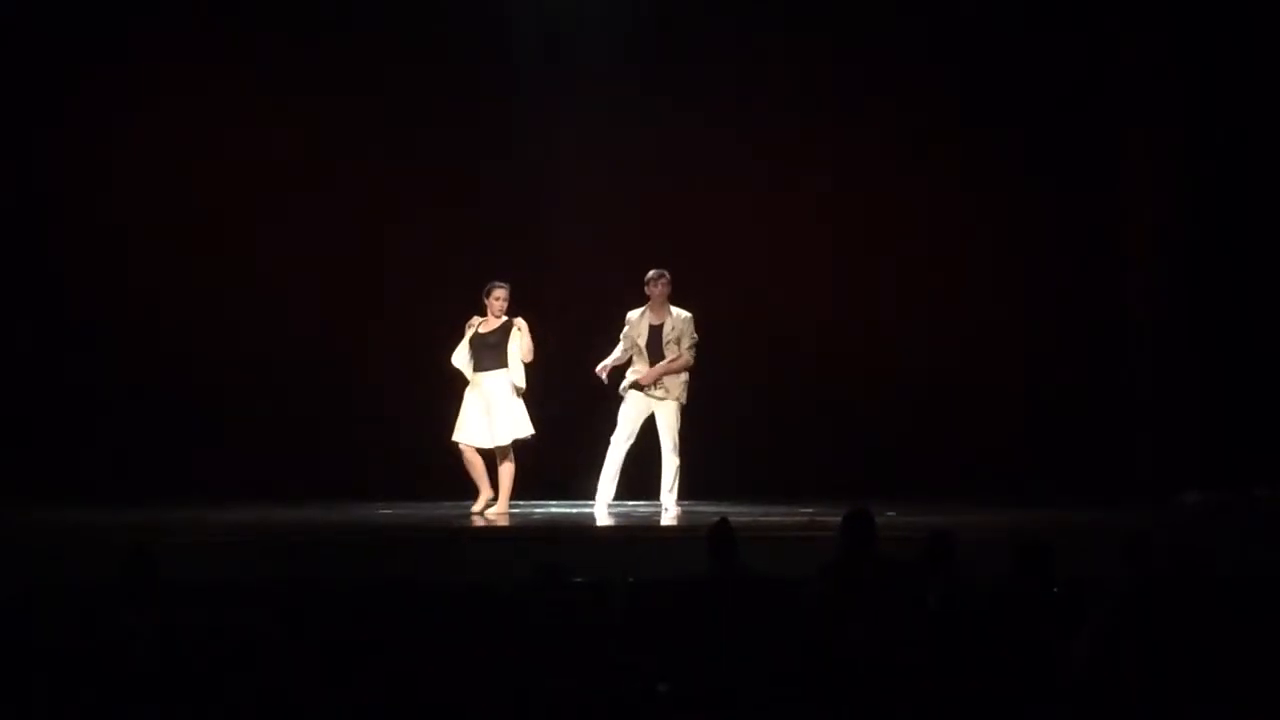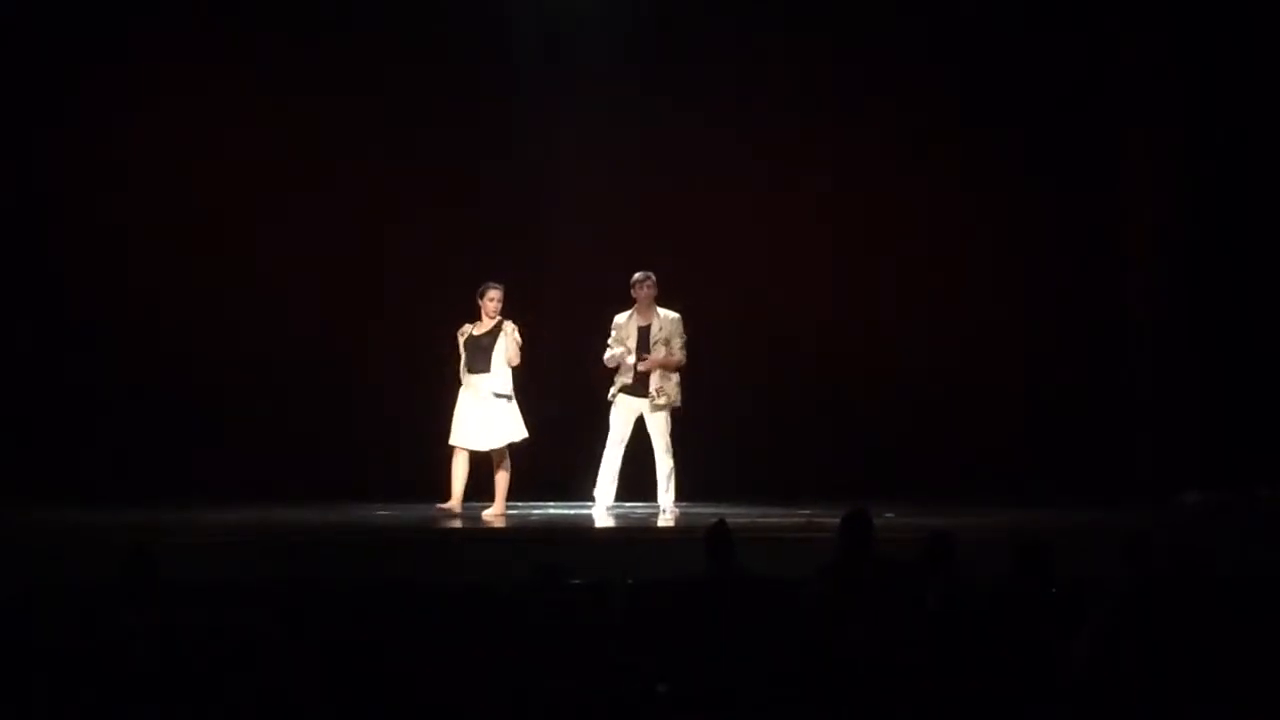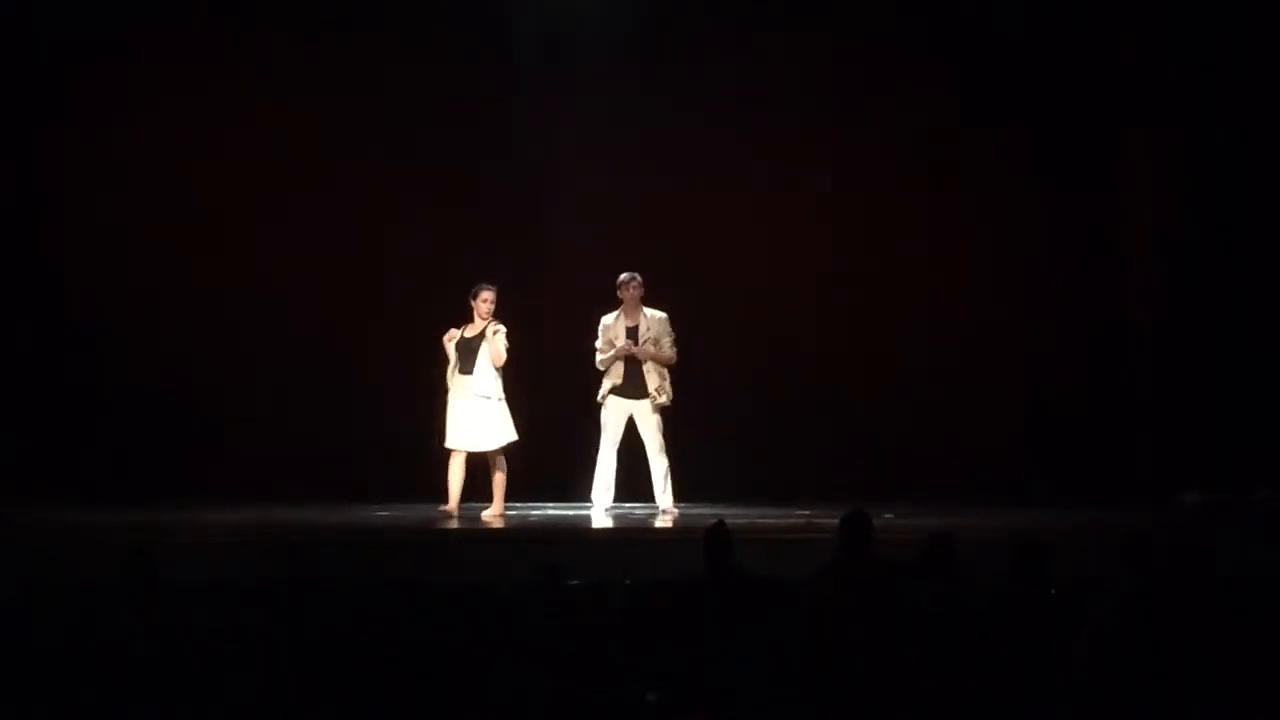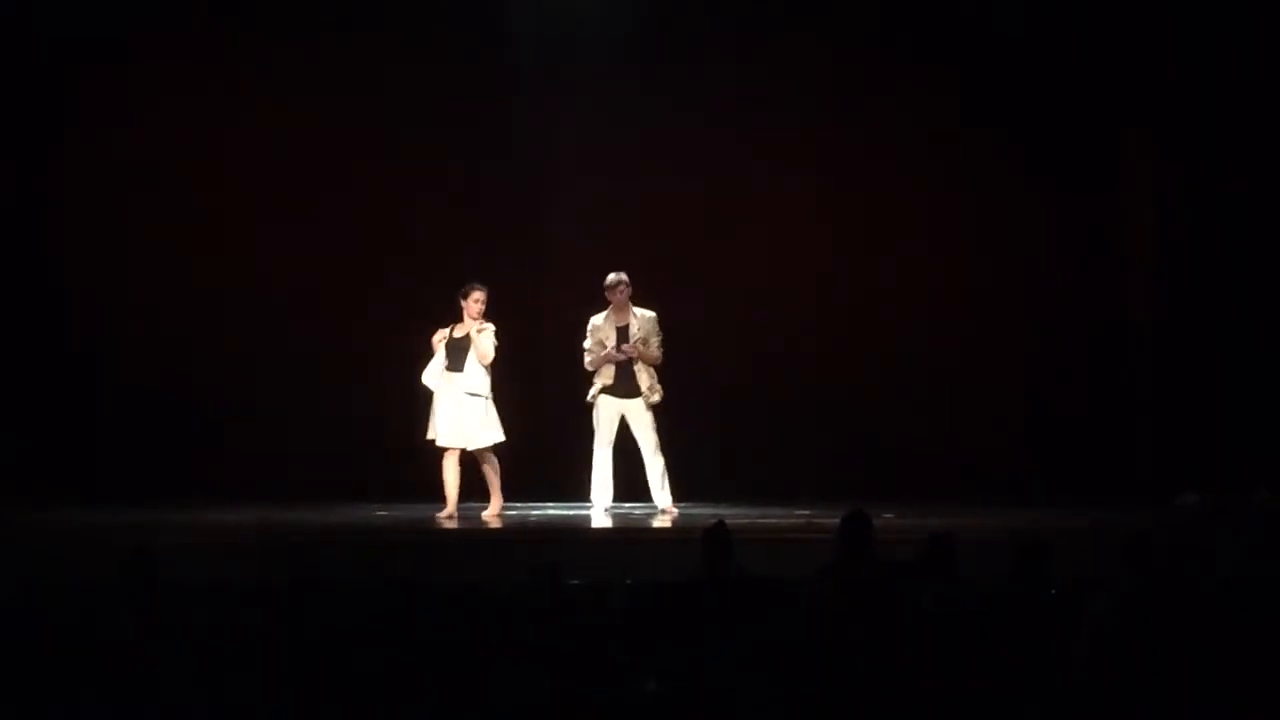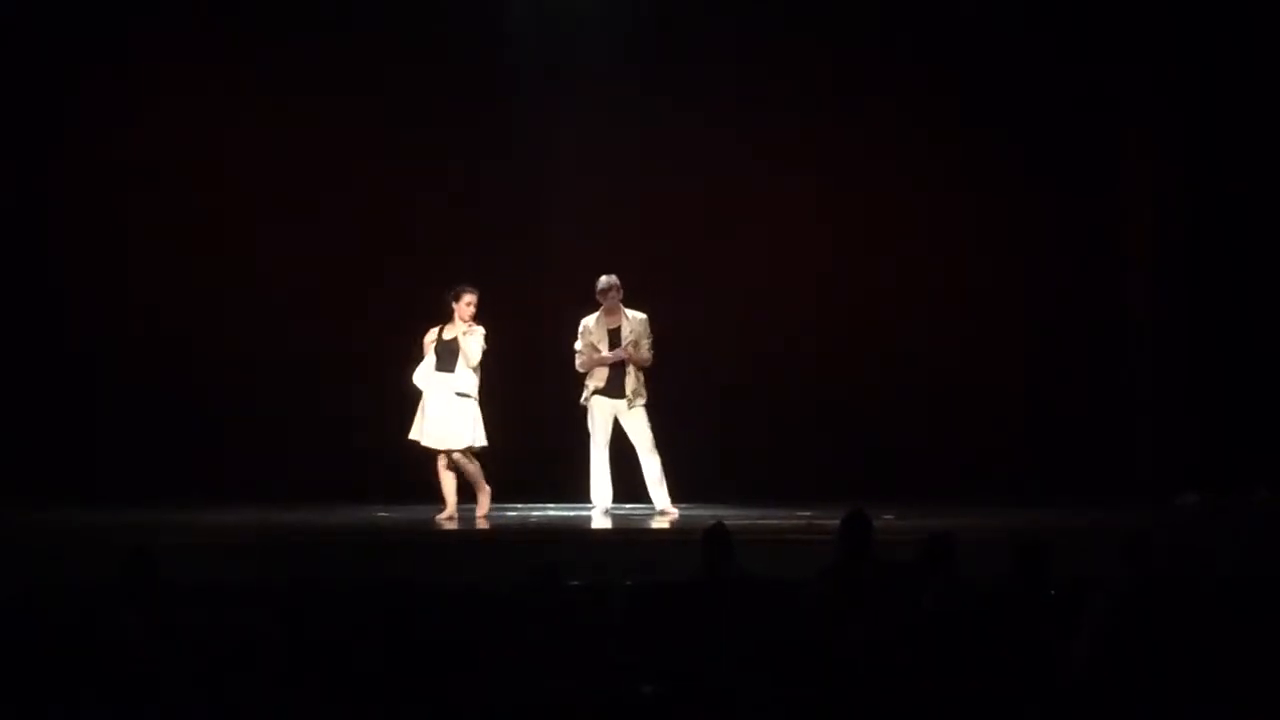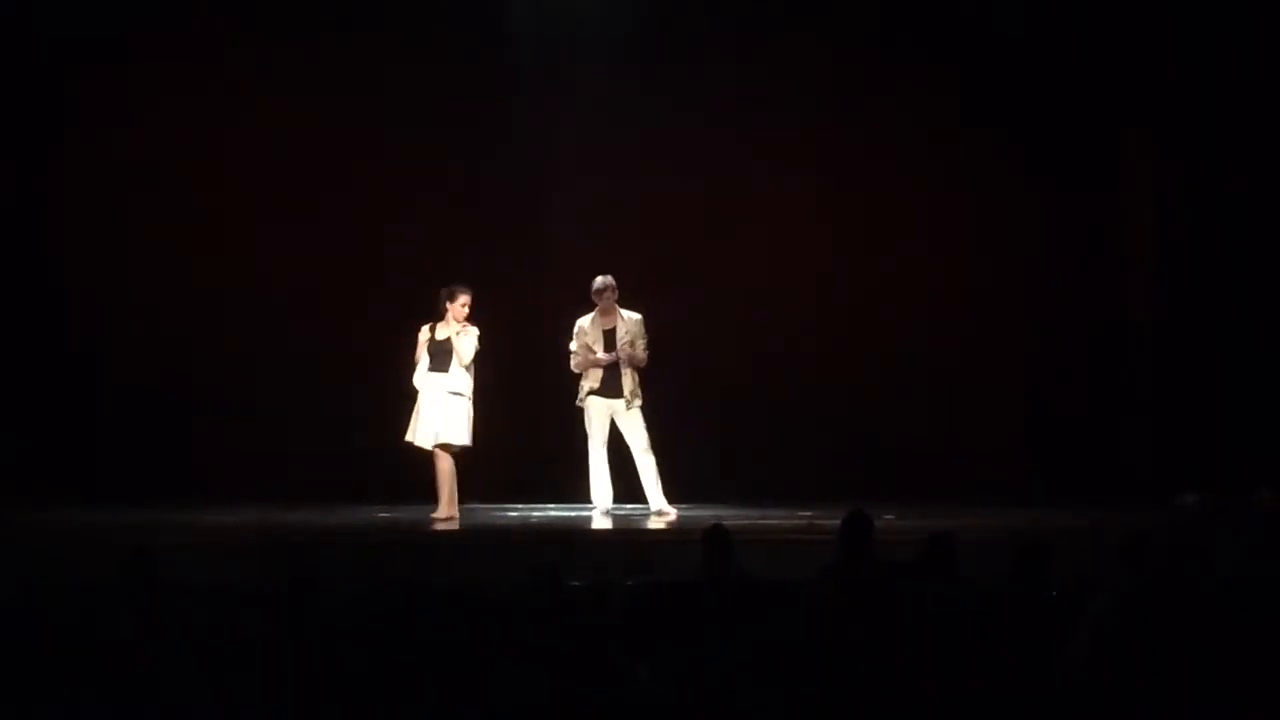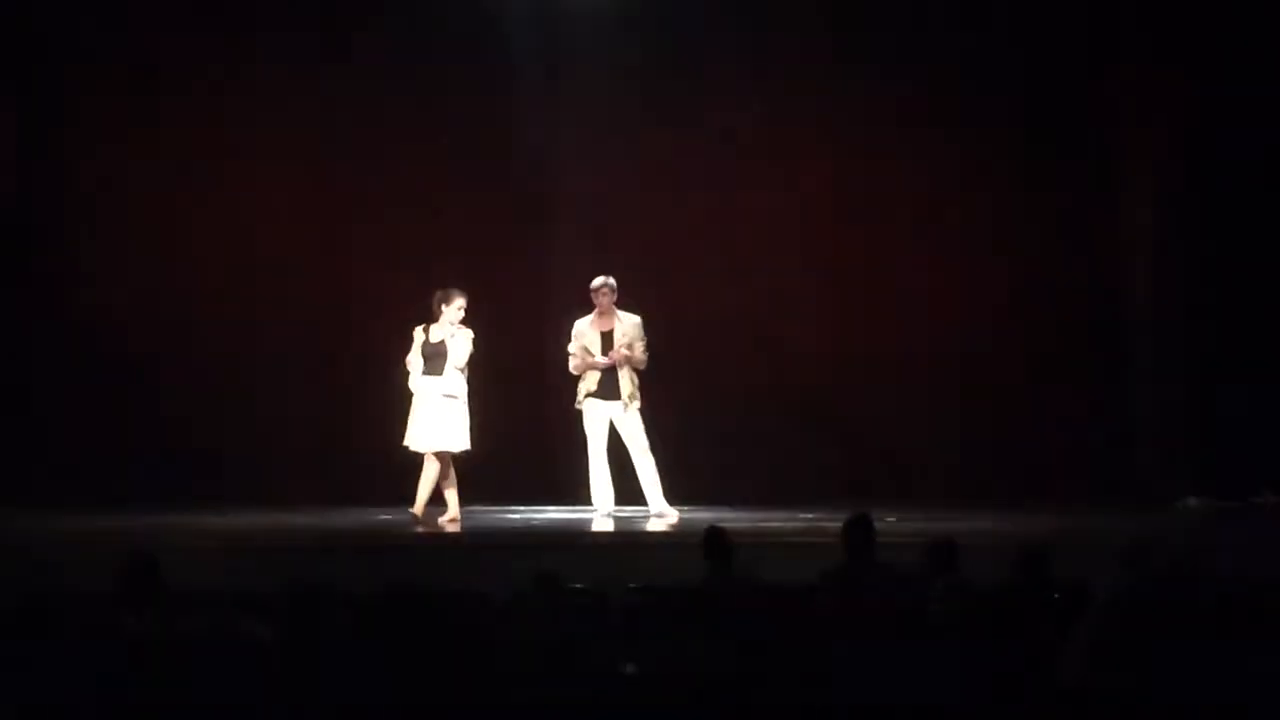
dt=0.2s
person 1, frame 1
left shoulder: (683, 319)
right shoulder: (634, 318)
left elbow: (688, 359)
right elbow: (624, 348)
left wrist: (657, 371)
right wrist: (608, 362)
left hip: (668, 390)
right hip: (638, 388)
left knee: (670, 446)
right knee: (620, 440)
left ankle: (669, 501)
right ankle: (603, 498)
person 1, frame 2
left shoulder: (671, 320)
right shoulder: (621, 321)
left elbow: (680, 358)
right elbow: (610, 356)
left wrist: (658, 362)
right wrist: (613, 356)
left hip: (658, 394)
right hip: (626, 392)
left knee: (663, 448)
right knee: (614, 445)
left ankle: (666, 503)
right ankle: (602, 501)
person 1, frame 3
left shoulder: (658, 319)
right shoulder: (608, 322)
left elbow: (671, 356)
right elbow: (600, 362)
left wrist: (650, 353)
right wrist: (615, 352)
left hip: (647, 395)
right hip: (615, 393)
left knee: (656, 448)
right knee: (607, 447)
left ankle: (665, 503)
right ankle: (601, 502)
person 1, frame 4
left shoulder: (647, 318)
right shoulder: (597, 322)
left elbow: (657, 357)
right elbow: (589, 363)
left wrist: (639, 352)
right wrist: (606, 356)
left hip: (638, 394)
right hip: (607, 393)
left knee: (651, 447)
right knee: (602, 447)
left ankle: (664, 502)
right ankle: (600, 502)
person 1, frame 5
left shoulder: (638, 320)
right shoulder: (588, 324)
left elbow: (647, 359)
right elbow: (580, 364)
left wrist: (632, 355)
right wrist: (599, 358)
left hip: (630, 395)
right hip: (600, 394)
left knee: (647, 446)
right knee: (599, 448)
left ankle: (662, 502)
right ankle: (601, 503)
person 1, frame 6
left shoulder: (633, 320)
right shoulder: (583, 325)
left elbow: (643, 359)
right elbow: (575, 364)
left wrist: (631, 355)
right wrist: (594, 359)
left hip: (625, 395)
right hip: (595, 395)
left knee: (642, 447)
right knee: (597, 449)
left ankle: (658, 503)
right ankle: (601, 504)
person 1, frame 7
left shoulder: (632, 323)
right shoulder: (581, 326)
left elbow: (642, 361)
right elbow: (573, 366)
left wrist: (628, 356)
right wrist: (592, 362)
left hip: (624, 397)
right hip: (594, 397)
left knee: (641, 449)
right knee: (597, 452)
left ankle: (658, 504)
right ankle: (603, 506)
person 2, frame 1
left shoulder: (512, 327)
right shoulder: (477, 326)
left elbow: (527, 356)
right elbow: (467, 357)
left wrist: (525, 328)
right wrist: (467, 330)
left hip: (501, 387)
right hip: (476, 388)
left knee: (503, 447)
right knee: (466, 446)
left ankle: (503, 502)
right ankle: (485, 490)
person 2, frame 2
left shoulder: (504, 328)
right shoulder: (472, 329)
left elbow: (514, 360)
left wrist: (511, 335)
right wrist: (460, 339)
left hip: (493, 392)
right hip: (469, 391)
left knee: (498, 450)
right knee: (460, 447)
left ankle: (499, 504)
right ankle: (456, 500)
person 2, frame 3
left shoulder: (496, 329)
right shoulder: (462, 331)
left elbow: (499, 361)
left wrist: (491, 336)
right wrist: (448, 344)
left hip: (484, 393)
right hip: (461, 392)
left knee: (493, 452)
right knee: (457, 449)
left ankle: (498, 504)
right ankle: (453, 503)
person 2, frame 4
left shoulder: (485, 329)
right shoulder: (451, 330)
left elbow: (486, 359)
left wrist: (474, 334)
right wrist: (436, 344)
left hip: (472, 392)
right hip: (447, 391)
left knee: (482, 450)
right knee: (450, 450)
left ankle: (496, 500)
right ankle: (451, 505)
person 2, frame 5
left shoulder: (475, 332)
right shoulder: (439, 331)
left elbow: (472, 361)
right elbow: (431, 362)
left wrist: (461, 335)
right wrist: (427, 344)
left hip: (460, 394)
right hip: (436, 393)
left knee: (458, 453)
right knee: (441, 454)
left ankle: (483, 490)
right ankle: (451, 506)
person 2, frame 6
left shoulder: (468, 332)
right shoulder: (430, 329)
left elbow: (465, 360)
right elbow: (420, 362)
left wrist: (454, 335)
right wrist: (421, 343)
left hip: (453, 393)
right hip: (430, 392)
left knee: (442, 449)
right knee: (438, 452)
left ankle: (445, 504)
right ankle: (451, 506)
person 2, frame 7
left shoulder: (462, 334)
right shoulder: (423, 331)
left elbow: (459, 362)
right elbow: (411, 365)
left wrist: (449, 336)
right wrist: (417, 343)
left hip: (448, 397)
right hip: (425, 395)
left knee: (434, 454)
right knee: (442, 457)
left ankle: (419, 507)
right ankle: (453, 508)
